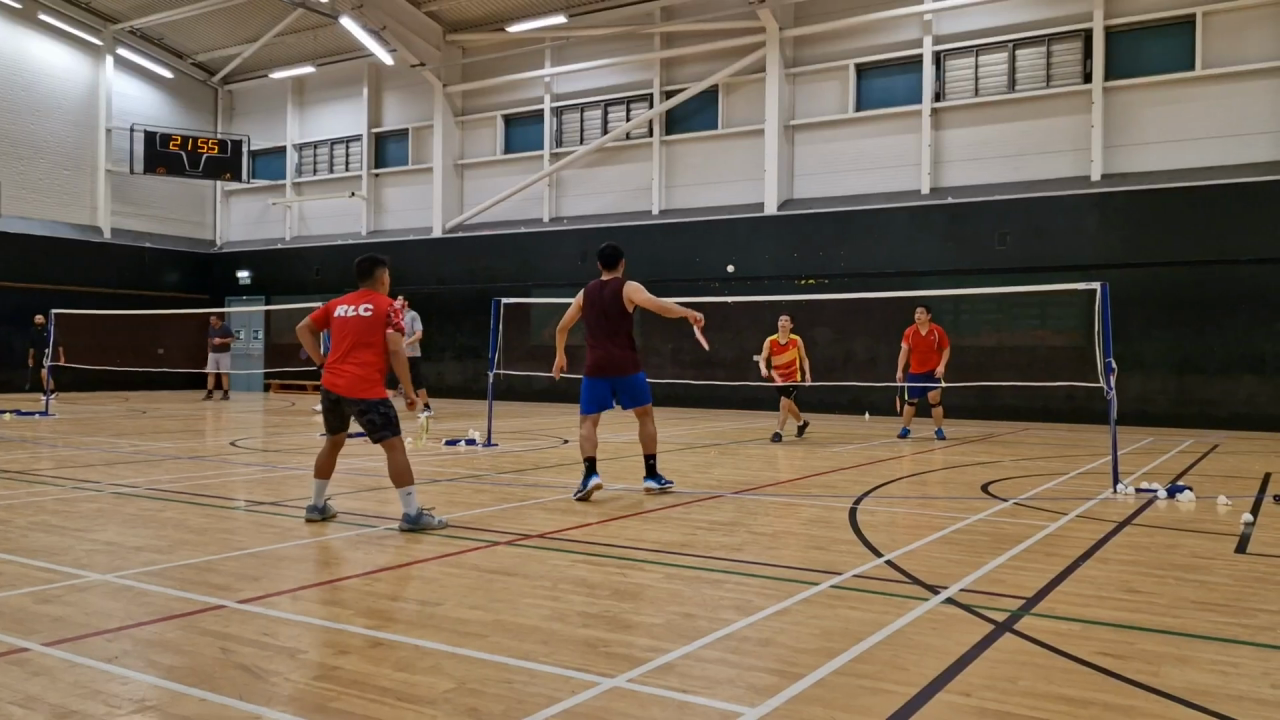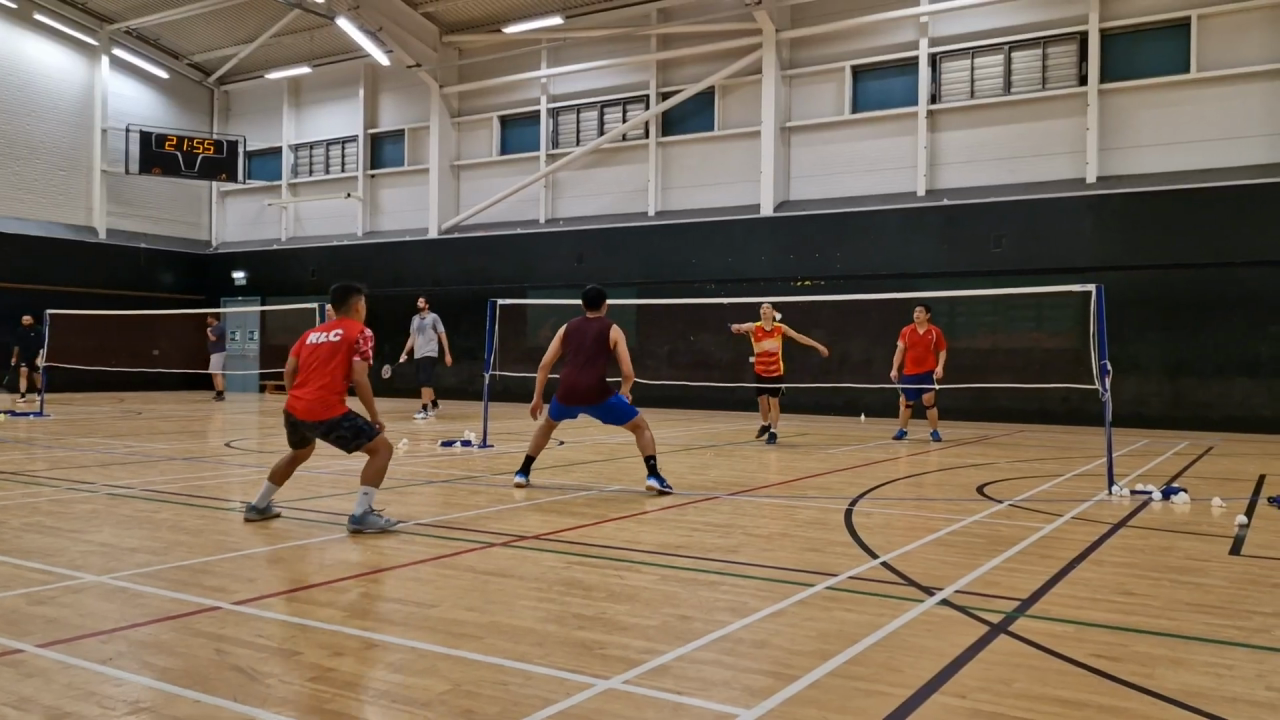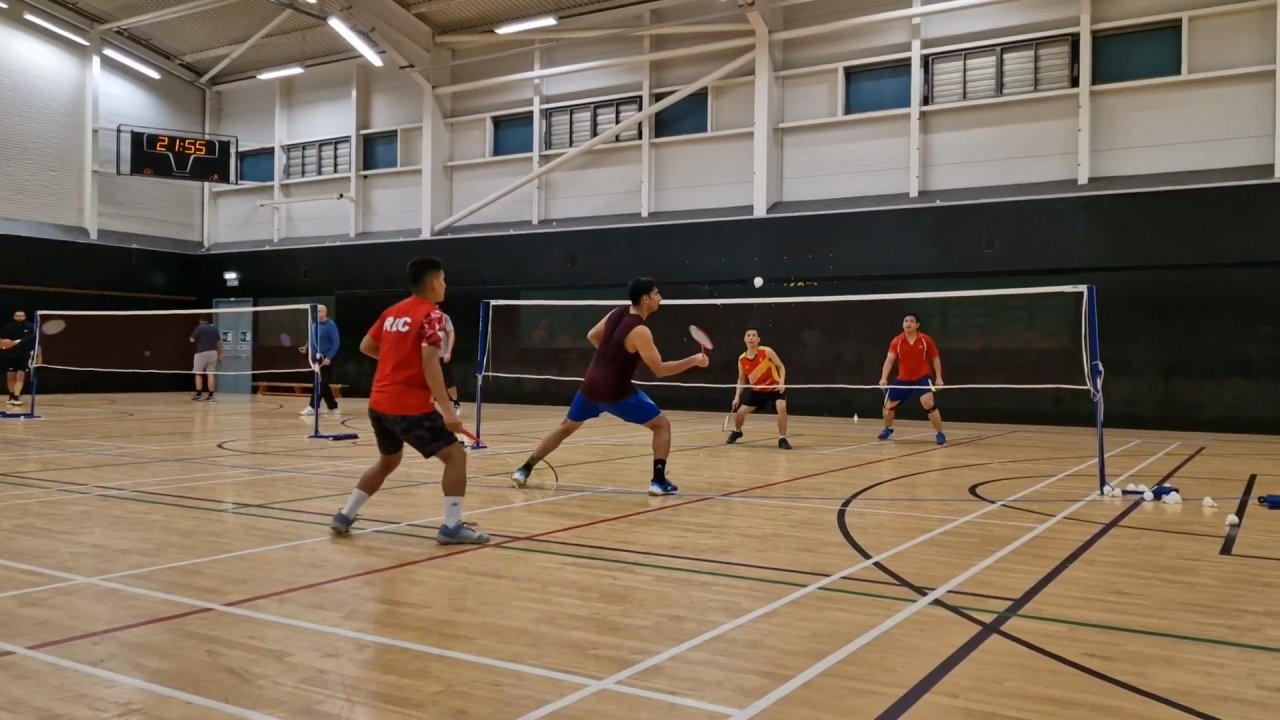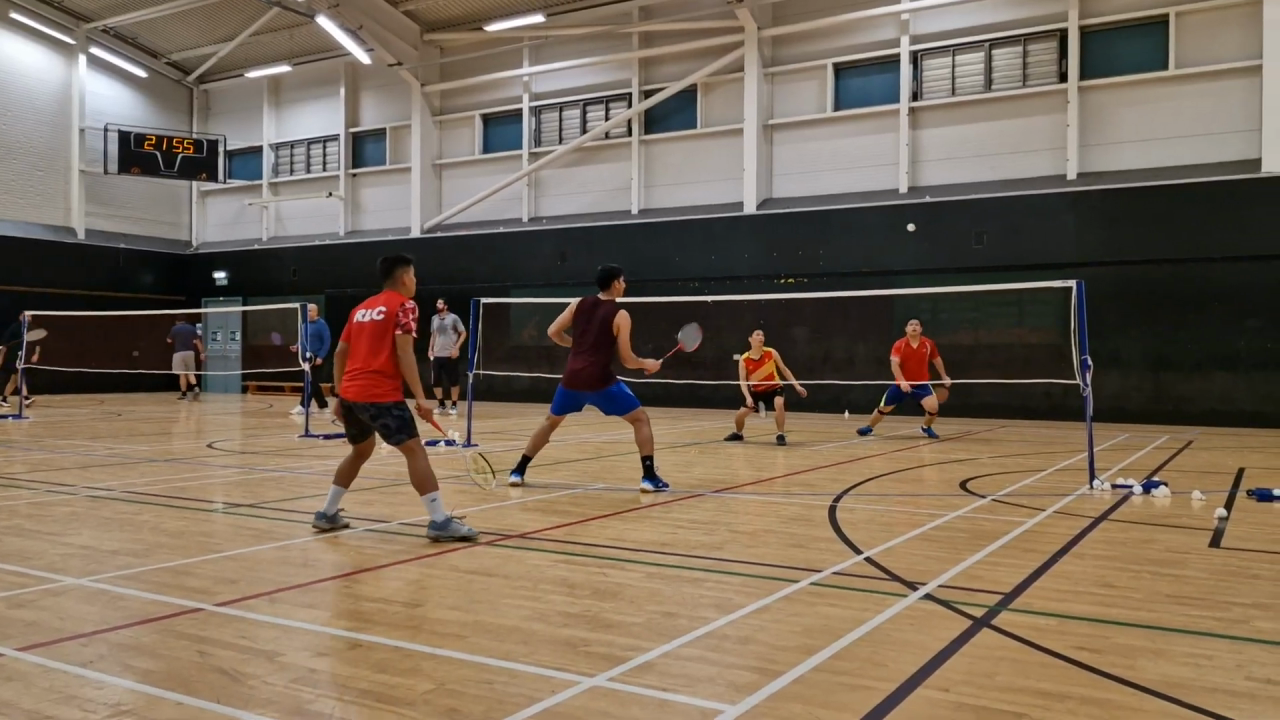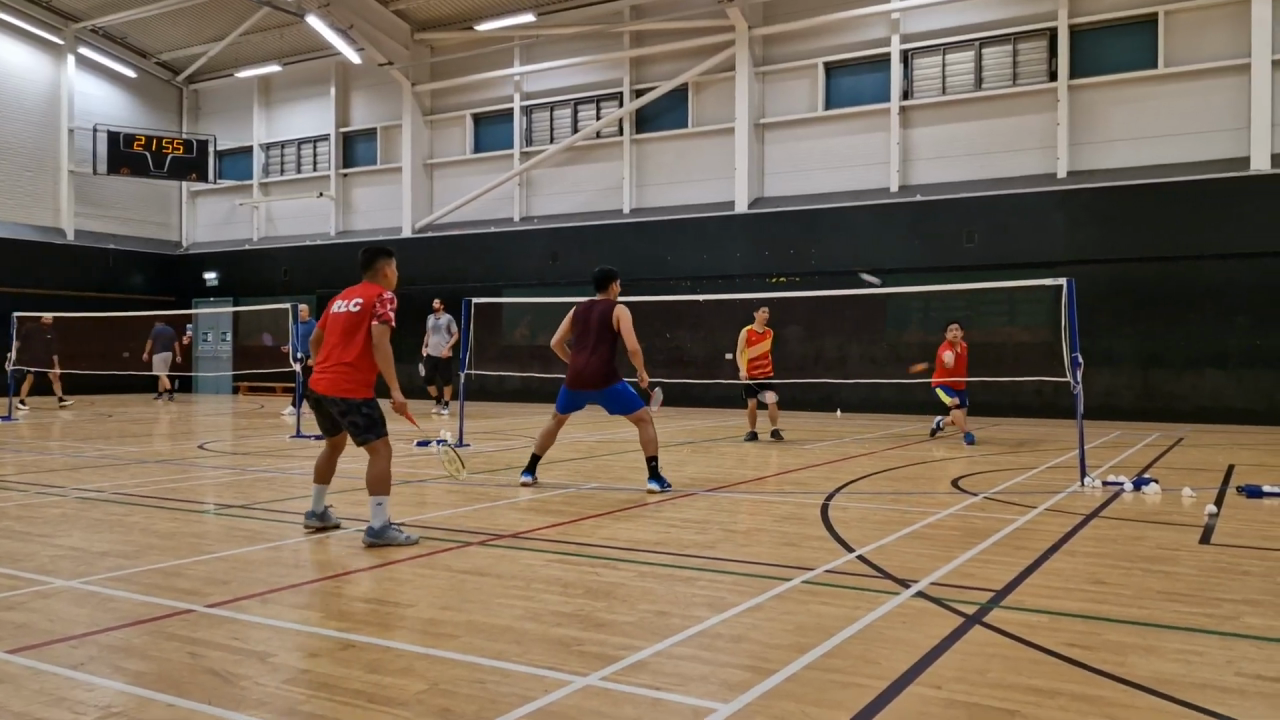
dt=0.5s
person 1, frame 1
left shoulder: (338, 304)
right shoulder: (389, 306)
left elbow: (303, 329)
right elbow: (396, 351)
left wrist: (323, 366)
right wrist: (408, 390)
left hip: (332, 386)
right hip: (366, 390)
left knee: (333, 443)
right knee: (395, 447)
left ankle: (317, 505)
right ankle: (413, 513)
person 1, frame 2
left shoulder: (312, 333)
right shoulder: (361, 333)
left elbow: (289, 371)
right elbow: (359, 379)
right wrist: (374, 417)
left hip: (295, 409)
right hip: (326, 410)
left knee: (299, 454)
right knee: (382, 448)
left ankle: (258, 506)
right ankle: (362, 514)
person 1, frame 3
left shoulder: (391, 312)
right shoulder: (431, 316)
left elbow: (366, 347)
right elbow: (430, 365)
right wrist: (447, 411)
left hip: (379, 404)
right hip: (410, 407)
left knee: (388, 462)
right knee: (454, 455)
left ankle: (346, 515)
right ankle: (452, 526)
person 1, frame 4
left shoulder: (361, 308)
right shoulder: (403, 305)
left elbow: (339, 353)
right elbow: (404, 353)
left wrist: (338, 394)
right wrist: (420, 397)
left hip: (349, 394)
right hip: (380, 395)
left knee: (360, 451)
right knee: (415, 452)
left ankle: (327, 513)
right ankle: (440, 521)
person 1, frame 5
left shoulder: (341, 297)
right shoulder: (382, 297)
left elbow: (314, 342)
right elbow: (379, 346)
right wrist: (396, 391)
left hip: (319, 386)
right hip: (352, 390)
left knee: (334, 446)
right knee: (380, 452)
left ankle: (317, 514)
right ankle: (378, 528)
person 2, frame 1
left shoulder: (586, 293)
right shoulder: (629, 288)
left elbow: (562, 328)
right elbow: (663, 307)
left wrist: (560, 356)
right wrist: (691, 314)
left hip: (596, 368)
right hip: (625, 366)
left knee: (588, 423)
right knee: (646, 416)
left ankle: (590, 474)
right ankle: (652, 475)
person 2, frame 2
left shoulder: (567, 327)
right shoulder: (613, 330)
left elbow: (544, 364)
right elbow: (628, 372)
left wrist: (537, 398)
right wrist: (625, 391)
left hip: (567, 393)
right hip: (597, 393)
left knee: (547, 424)
right knee: (641, 426)
left ankle: (523, 472)
right ankle: (653, 475)
person 2, frame 3
left shoulder: (616, 313)
right shoulder: (640, 331)
left elbow: (592, 336)
right elbow: (659, 370)
right wrist: (694, 361)
left hip: (590, 387)
right hip: (617, 392)
left knee: (566, 428)
right knee: (661, 425)
left ankle: (524, 470)
right ankle: (659, 481)
person 2, frame 4
left shoulder: (579, 304)
right shoulder: (620, 315)
left elbow: (552, 332)
right elbow: (627, 359)
right wrist: (647, 364)
left hip: (572, 378)
right hip: (600, 381)
left knee: (551, 422)
right knee: (641, 420)
left ankle: (518, 472)
right ankle: (649, 477)
person 2, frame 5
left shoulder: (577, 310)
right shoulder: (619, 310)
left elbow: (555, 344)
right elbow: (633, 348)
right wrist: (642, 373)
left hip: (575, 379)
right hip: (604, 380)
left knee: (557, 420)
right knee: (644, 419)
left ankle: (529, 471)
right ankle: (654, 477)
